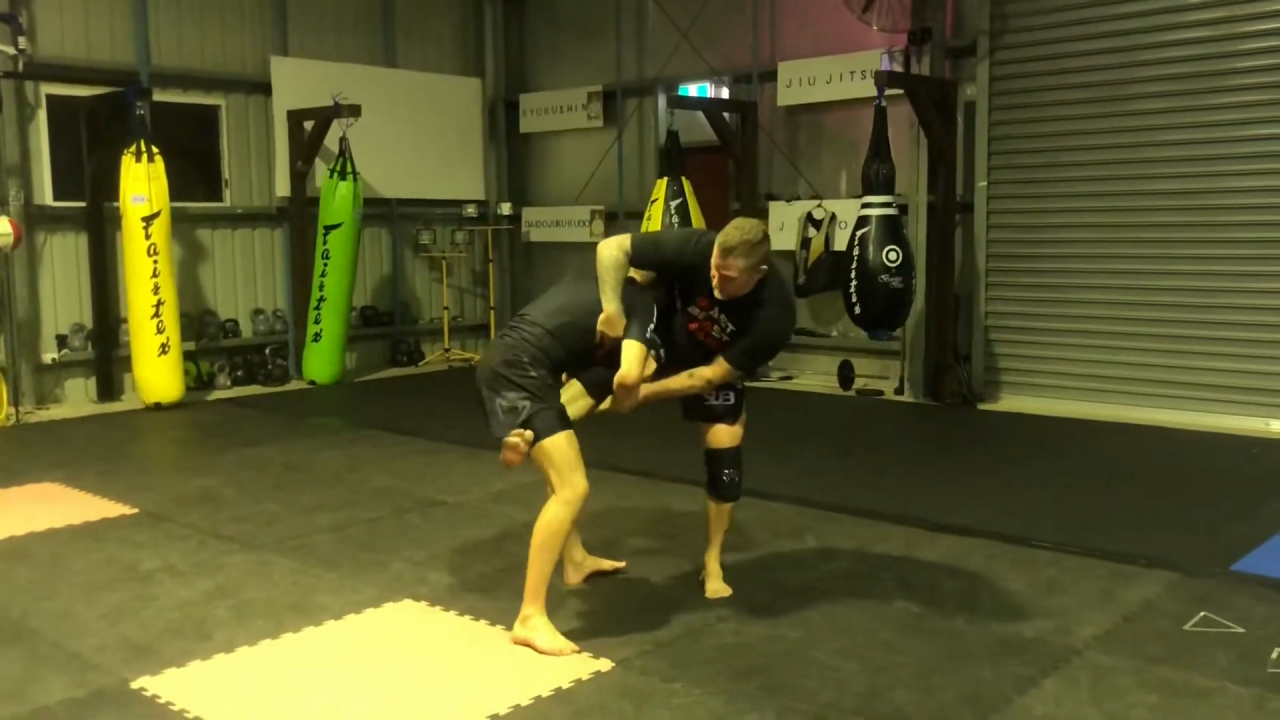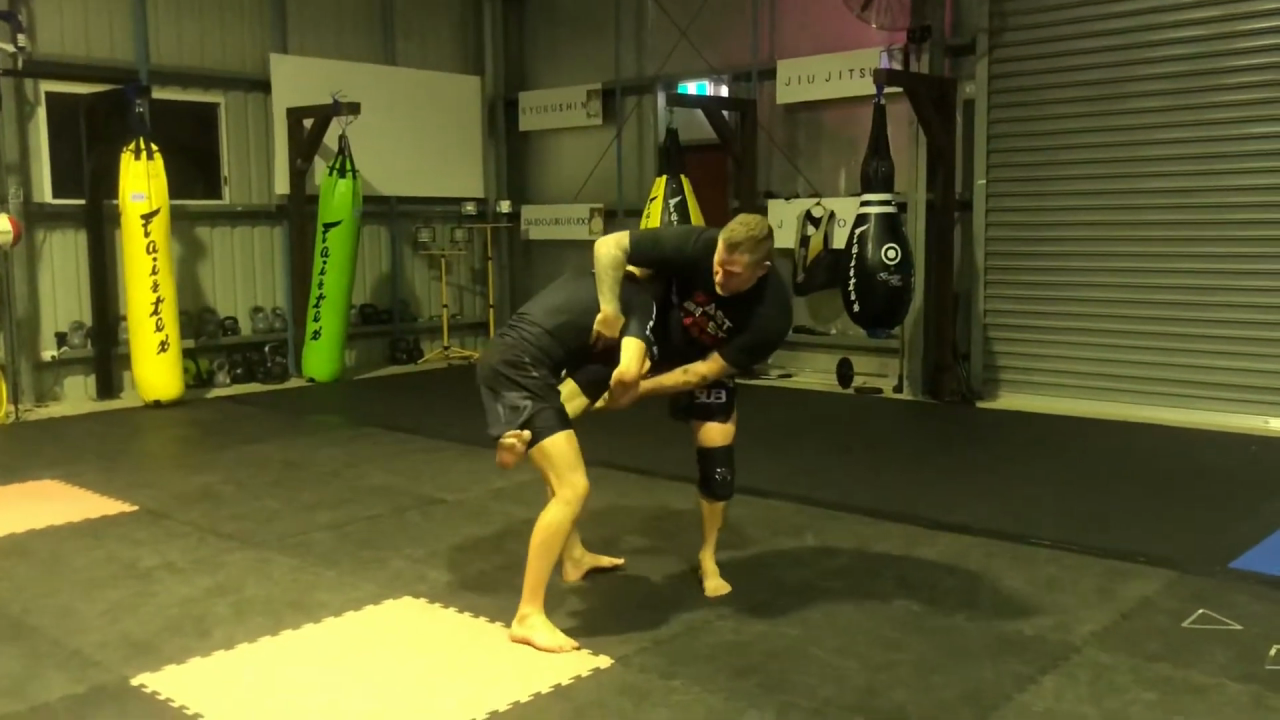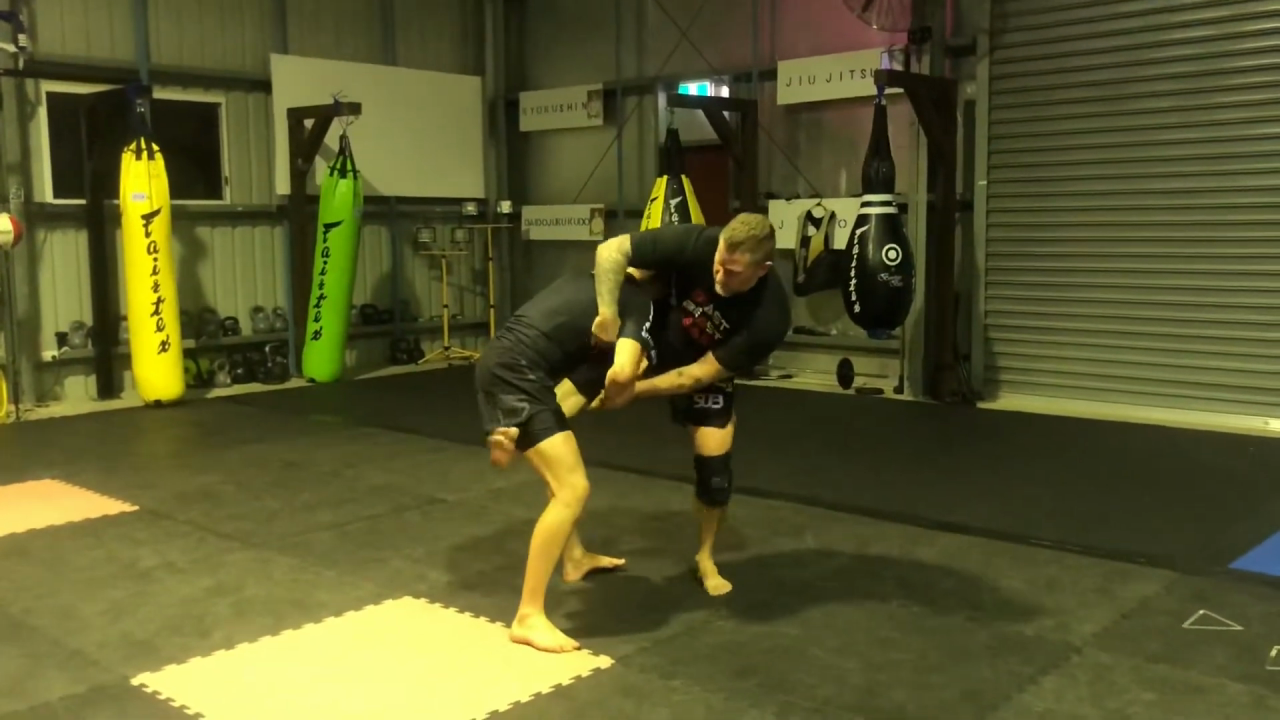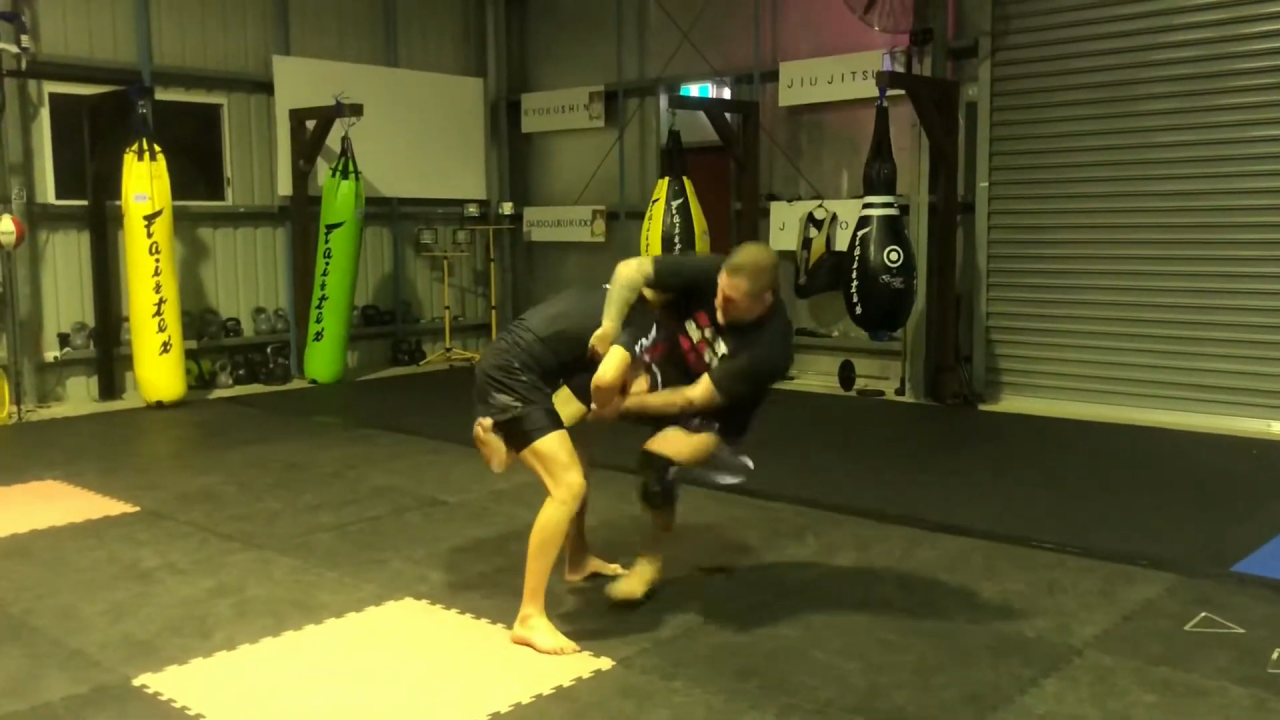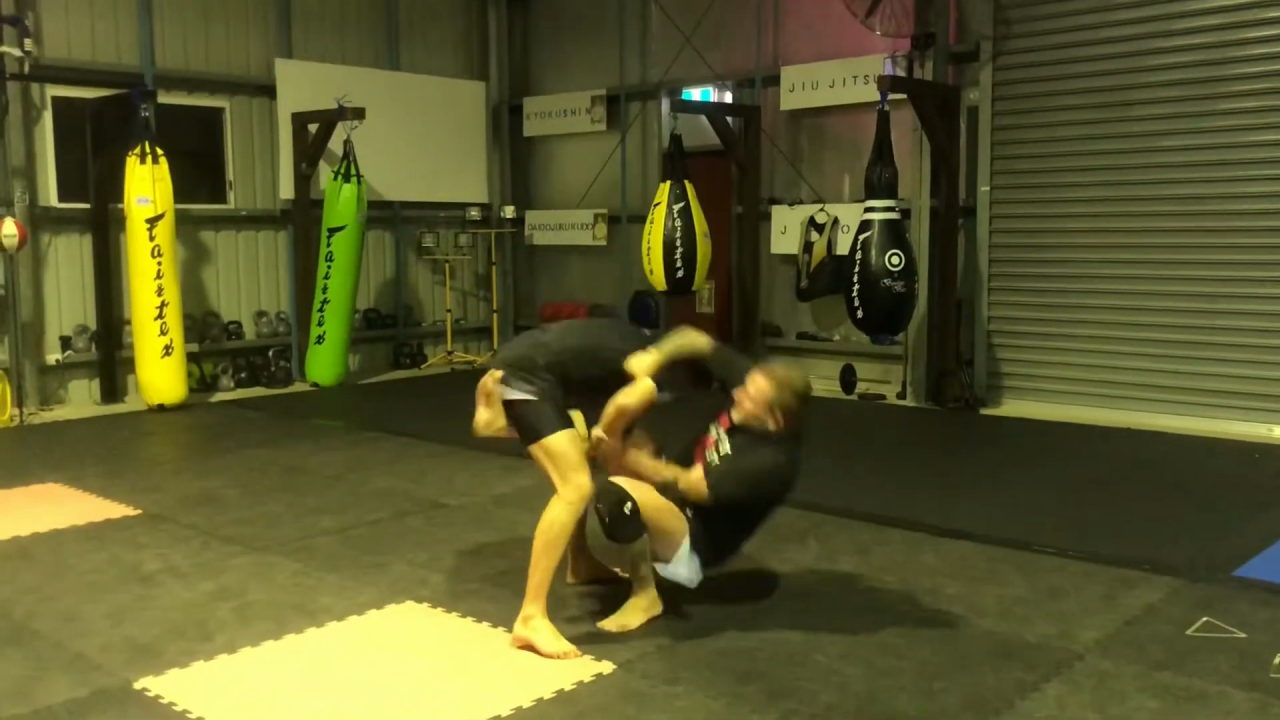
dt=0.2s
person 1, frame 1
left shoulder: (595, 284)
right shoulder: (643, 302)
right elbow: (630, 374)
left hip: (501, 360)
right hip: (520, 371)
left knee: (562, 468)
right knee: (571, 488)
left ankle: (575, 560)
right ankle: (530, 618)
person 1, frame 2
left shoulder: (588, 279)
right shoulder: (643, 299)
right elbow: (628, 372)
left hip: (500, 358)
right hip: (520, 371)
left knee: (562, 467)
right knee: (572, 487)
left ankle: (574, 557)
right ankle: (528, 617)
person 1, frame 3
left shoulder: (588, 281)
right shoulder: (640, 301)
right elbow: (622, 373)
left hip: (499, 360)
right hip: (518, 373)
left knee: (562, 466)
right knee: (572, 489)
left ankle: (575, 557)
right ankle: (529, 618)
person 1, frame 4
left shoulder: (604, 296)
right shoulder: (644, 319)
right elbow: (607, 378)
left hip: (503, 365)
right hip: (512, 375)
left knee: (567, 464)
right knee: (568, 487)
left ankle: (578, 560)
right ankle: (529, 618)
person 1, frame 5
left shoulder: (635, 342)
left hip: (523, 362)
right hip: (530, 373)
left knee: (577, 470)
right knee: (576, 488)
left ankle: (582, 564)
right ankle: (531, 620)
person 2, frame 1
left shoulder: (775, 315)
right shoulder: (695, 248)
left elbow: (713, 376)
right elbow: (610, 249)
left wrist: (643, 393)
right wrist: (613, 310)
left hip: (714, 370)
right hip: (659, 336)
left knee: (724, 462)
left ankle: (712, 562)
person 2, frame 2
left shoulder: (771, 313)
right shoulder: (695, 245)
left elbow: (706, 371)
right elbow: (609, 246)
left wrist: (641, 389)
right wrist: (611, 310)
left hip: (708, 367)
right hip: (652, 333)
left knee: (717, 460)
left ankle: (708, 558)
person 2, frame 3
left shoulder: (769, 316)
right shoulder: (695, 244)
left elbow: (702, 374)
right elbow: (610, 251)
left wrist: (635, 390)
right wrist: (608, 313)
left hip: (704, 371)
right hip: (652, 337)
left knee: (714, 465)
left ankle: (705, 557)
person 2, frame 4
left shoulder: (768, 348)
right shoulder: (708, 273)
left elbow: (694, 400)
right elbow: (633, 269)
left wrist: (625, 405)
right wrist: (610, 327)
left hip: (710, 413)
left knee: (658, 457)
left ankle: (651, 558)
person 2, frame 5
left shoulder: (772, 466)
right shoulder: (749, 377)
left elbow: (687, 486)
right elbow: (698, 342)
left wrist: (622, 456)
right wrist: (653, 357)
left hip: (695, 543)
right hip: (682, 502)
left knee: (616, 498)
left ankle: (644, 596)
